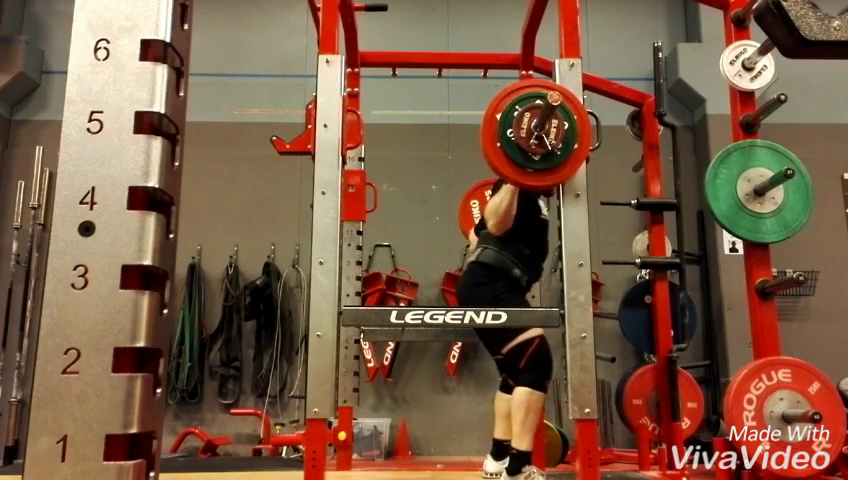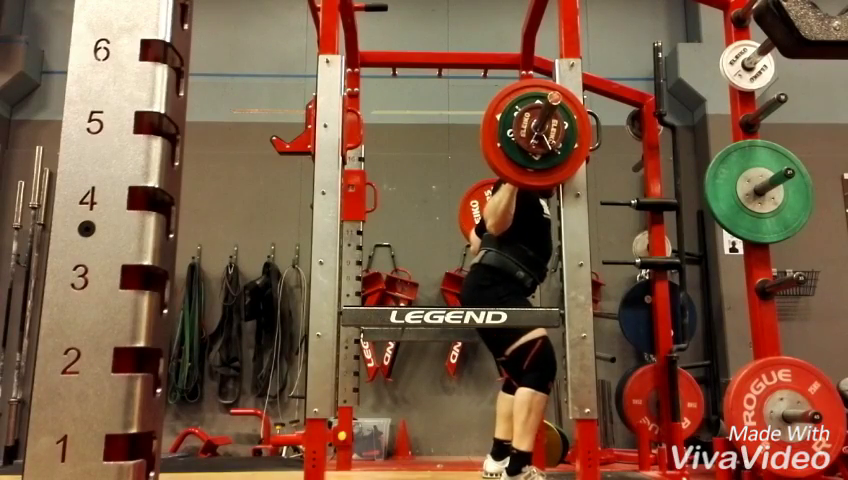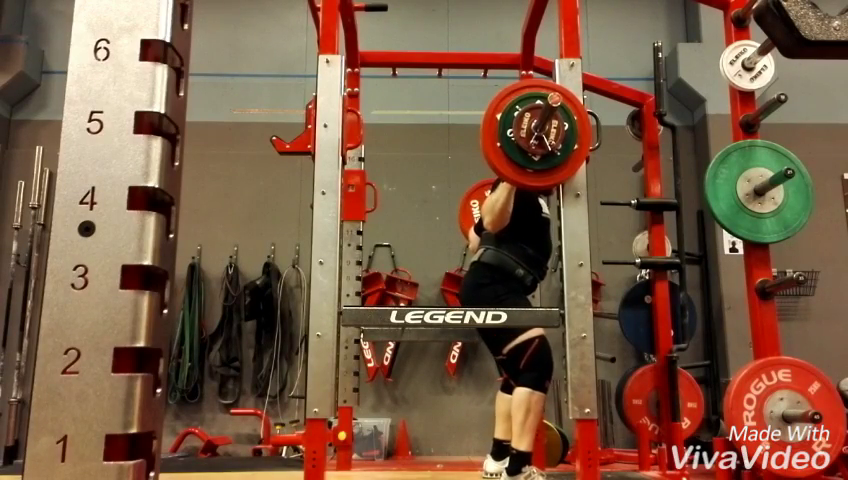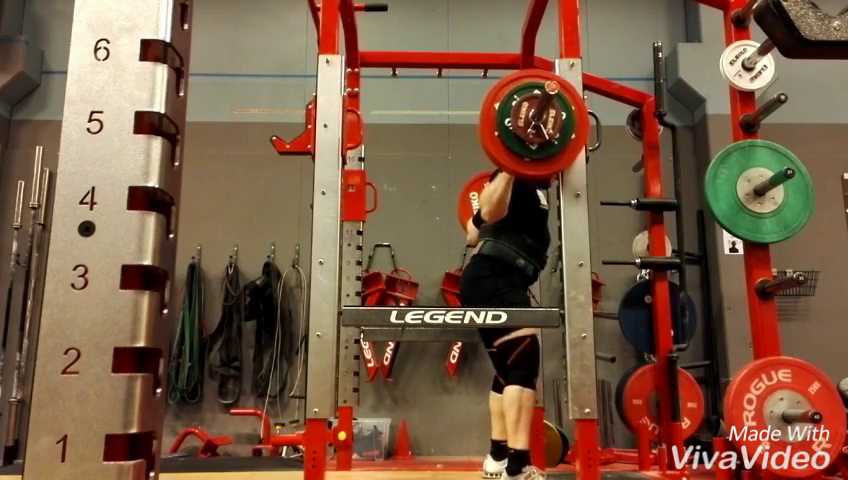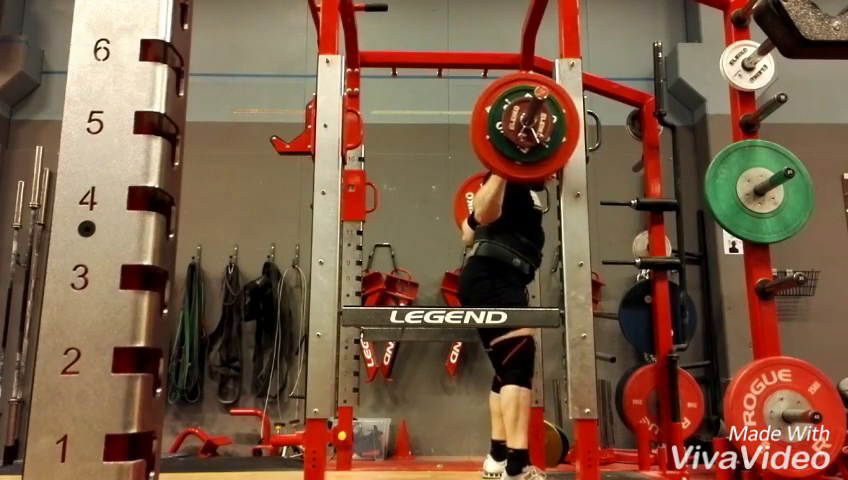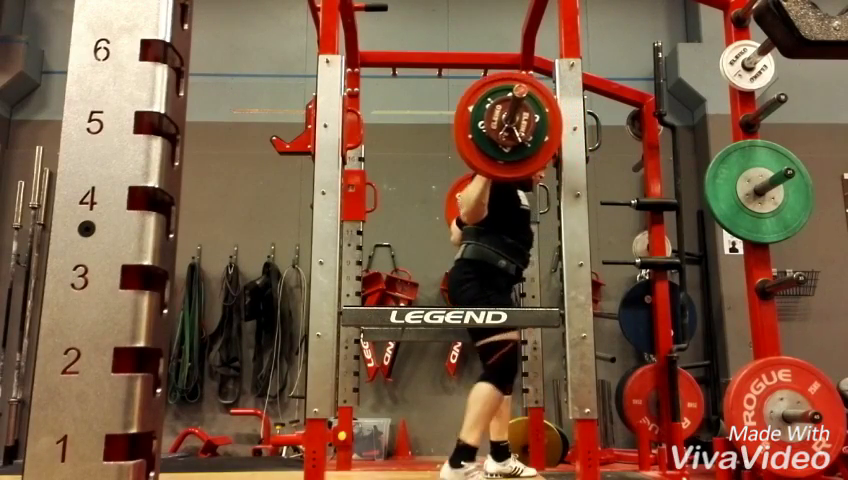
dt=0.3s
person 1, frame 1
left shoulder: (527, 195)
right shoulder: (522, 190)
left elbow: (476, 236)
right elbow: (497, 224)
left hip: (490, 287)
right hip: (489, 287)
left knee: (517, 371)
right knee: (536, 364)
person 1, frame 2
left shoulder: (528, 196)
right shoulder: (523, 189)
left elbow: (476, 241)
right elbow: (495, 224)
right wrist: (511, 179)
left hip: (493, 290)
right hip: (493, 289)
left knee: (521, 372)
right knee: (540, 365)
person 1, frame 3
left shoulder: (527, 196)
right shoulder: (522, 188)
left elbow: (475, 241)
right elbow: (493, 220)
left hip: (494, 289)
right hip: (492, 288)
left knee: (520, 370)
right knee: (537, 366)
person 1, frame 4
left shoulder: (525, 187)
right shoulder: (521, 181)
left elbow: (473, 233)
right elbow: (491, 211)
right wrist: (508, 168)
left hip: (492, 282)
right hip: (493, 281)
left knee: (509, 369)
right knee: (523, 364)
person 1, frame 5
left shoulder: (517, 189)
right shoulder: (515, 182)
left elbow: (468, 234)
right elbow: (484, 214)
left hip: (492, 281)
right hip: (493, 280)
left knee: (508, 368)
right knee: (518, 366)
person 1, frame 6
left shoulder: (507, 190)
right shoulder: (502, 182)
left elbow: (457, 234)
right elbow: (469, 214)
right wrist: (485, 172)
left hip: (483, 283)
right hip: (479, 281)
left knee: (498, 369)
right knee: (502, 366)
